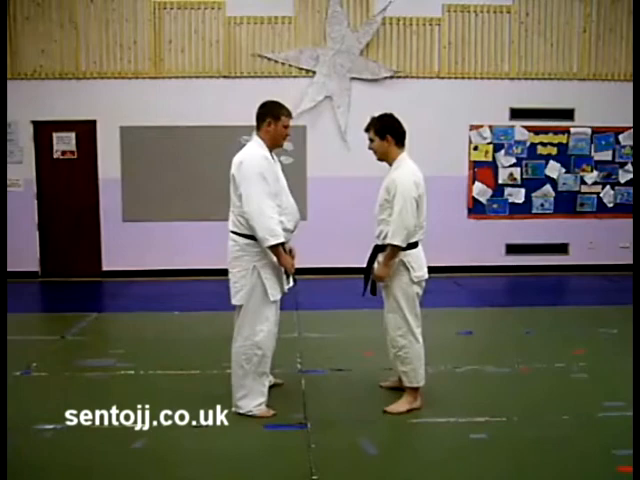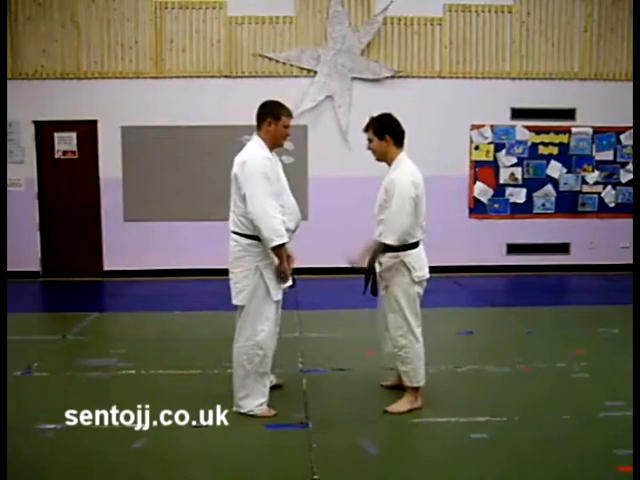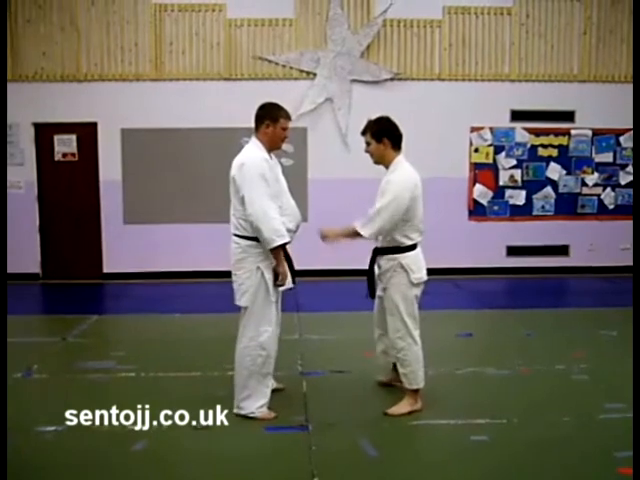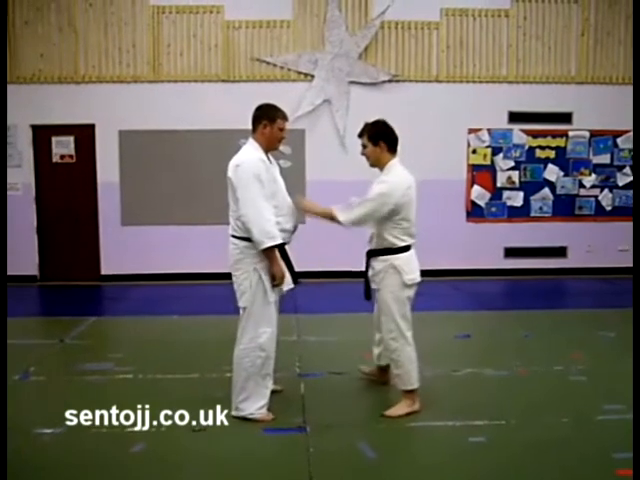
dt=0.4s
person 1, frame 1
left shoulder: (265, 156)
right shoulder: (253, 159)
right elbow: (258, 212)
left wrist: (284, 245)
right wrist: (281, 254)
left hip: (264, 249)
right hip: (254, 253)
left knee: (265, 321)
right knee: (254, 328)
left ankle: (259, 376)
right ankle: (248, 400)
person 1, frame 2
left shoulder: (264, 156)
right shoulder: (255, 159)
right elbow: (262, 213)
left wrist: (282, 250)
right wrist: (281, 256)
left hip: (264, 250)
right hip: (254, 253)
left knee: (267, 322)
right knee: (256, 328)
left ankle: (261, 377)
right ankle: (249, 400)
person 1, frame 3
left shoulder: (264, 159)
right shoulder: (252, 162)
right elbow: (262, 215)
left wrist: (279, 256)
right wrist: (279, 259)
left hip: (266, 252)
right hip: (256, 254)
left knee: (268, 324)
right knee: (258, 330)
left ankle: (261, 380)
right ankle: (249, 402)
person 1, frame 4
left shoulder: (264, 160)
right shoulder: (249, 162)
right elbow: (256, 216)
left wrist: (275, 257)
right wrist: (274, 260)
left hip: (265, 252)
right hip: (255, 255)
left knee: (265, 324)
right knee: (258, 330)
left ankle: (259, 382)
right ankle: (248, 404)
person 2, frame 1
left shoulder: (403, 176)
right shoulder: (401, 171)
left elbow: (402, 228)
left wrist: (385, 264)
left hip: (401, 261)
right hip: (397, 259)
left knee: (404, 327)
right knee: (396, 324)
left ankle: (413, 394)
right ankle: (404, 377)
person 2, frame 2
left shoulder: (401, 176)
right shoulder: (400, 170)
left elbow: (396, 228)
left wrist: (369, 254)
right wrist: (374, 251)
left hip: (402, 261)
right hip: (396, 260)
left knee: (404, 327)
right knee: (392, 323)
left ankle: (413, 394)
right ankle: (403, 376)
person 2, frame 3
left shoulder: (400, 179)
right shoulder: (398, 173)
left elbow: (376, 222)
left wrist: (338, 233)
right wrist: (345, 230)
left hip: (401, 264)
right hip: (392, 261)
left knee: (403, 329)
right knee: (384, 321)
left ankle: (413, 396)
right ankle: (397, 373)
person 2, frame 4
left shoulder: (392, 183)
right shoulder: (396, 176)
left elbow: (356, 213)
left wrist: (314, 209)
left hip: (394, 264)
right hip: (390, 261)
left knee: (397, 330)
right knee: (384, 322)
left ankle: (410, 397)
right ankle: (383, 369)
